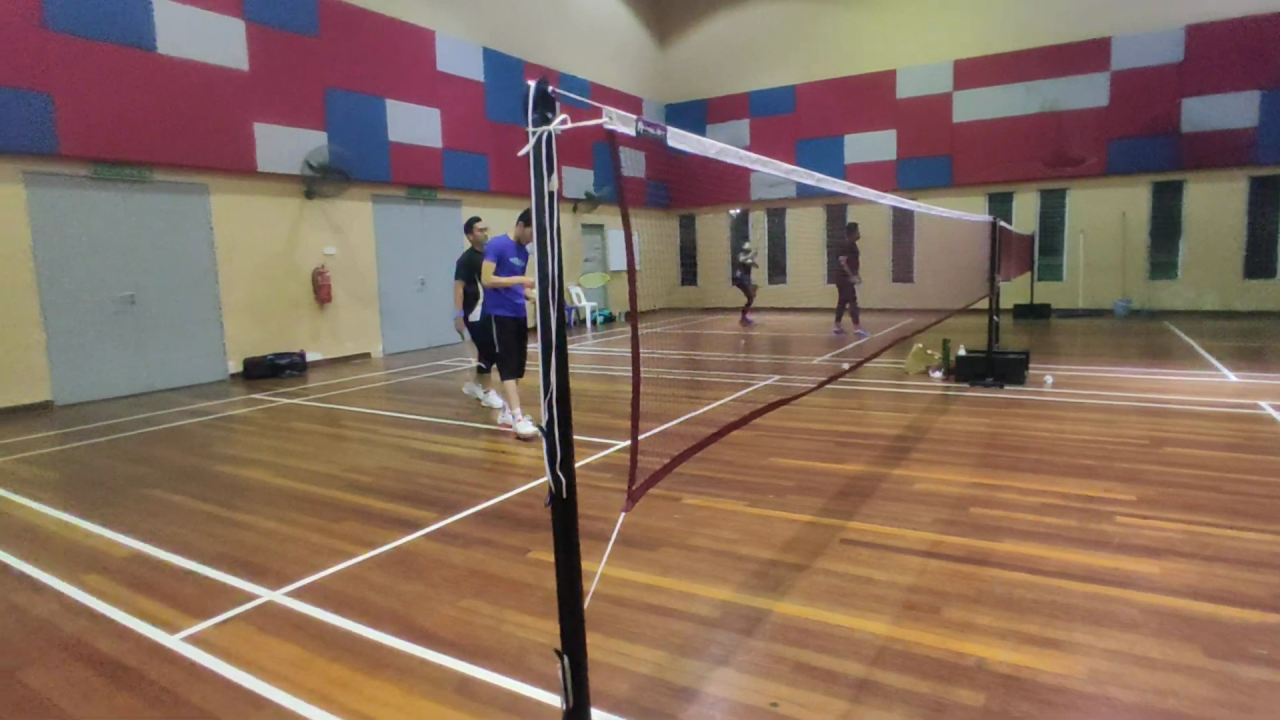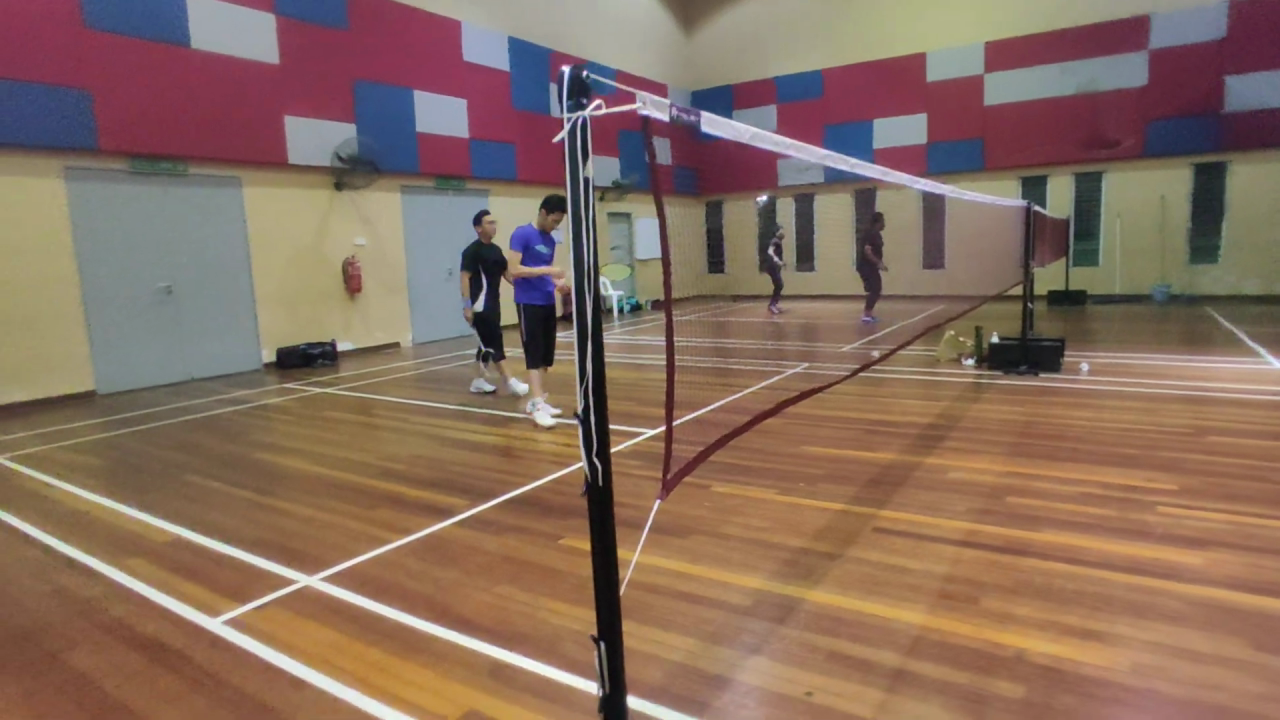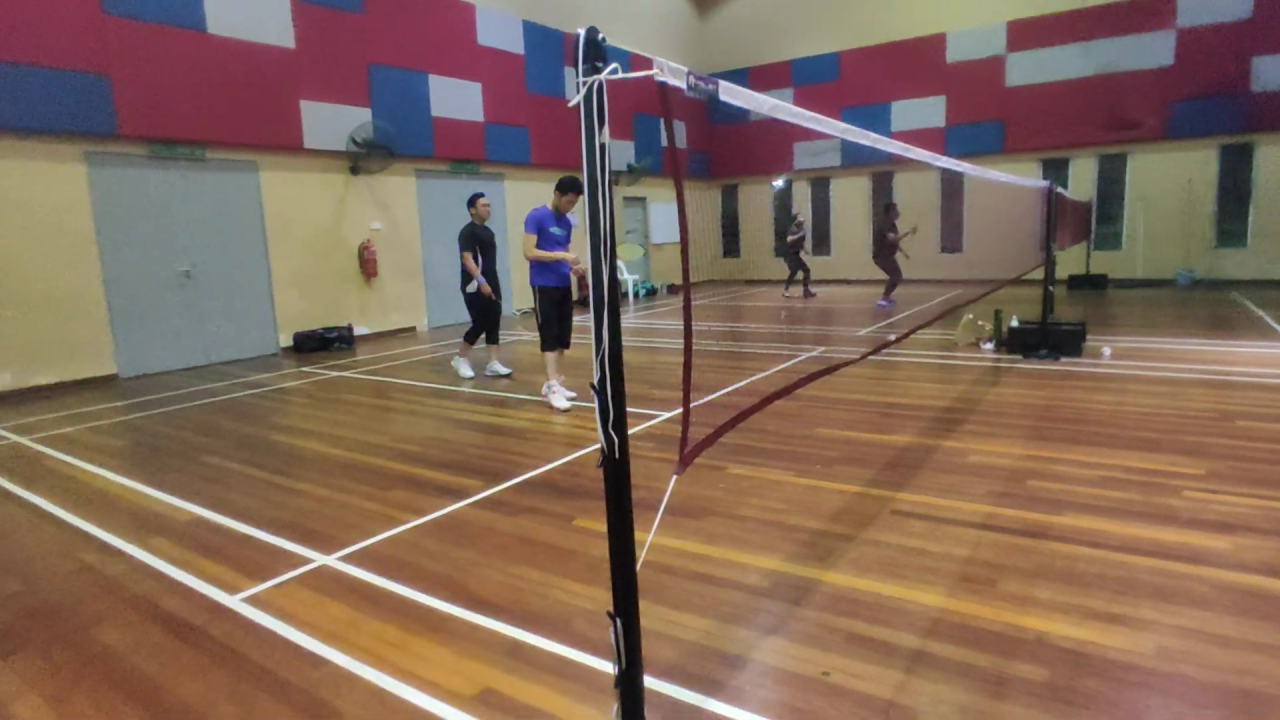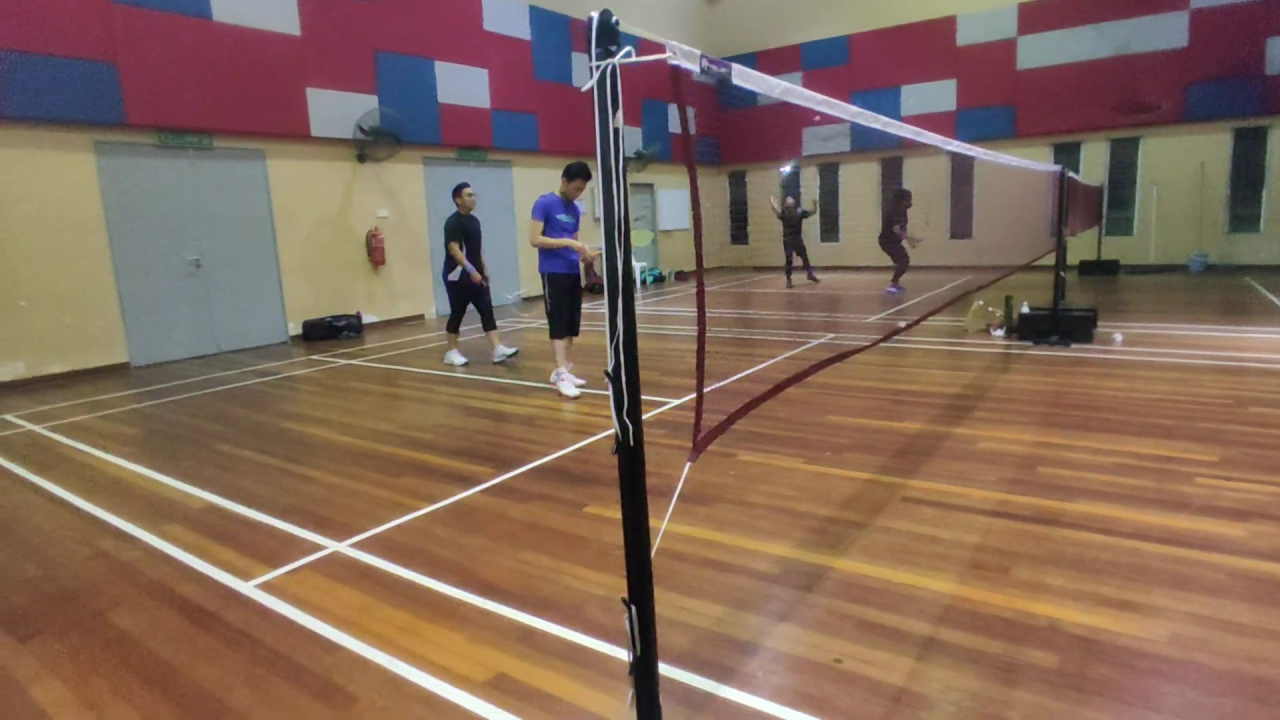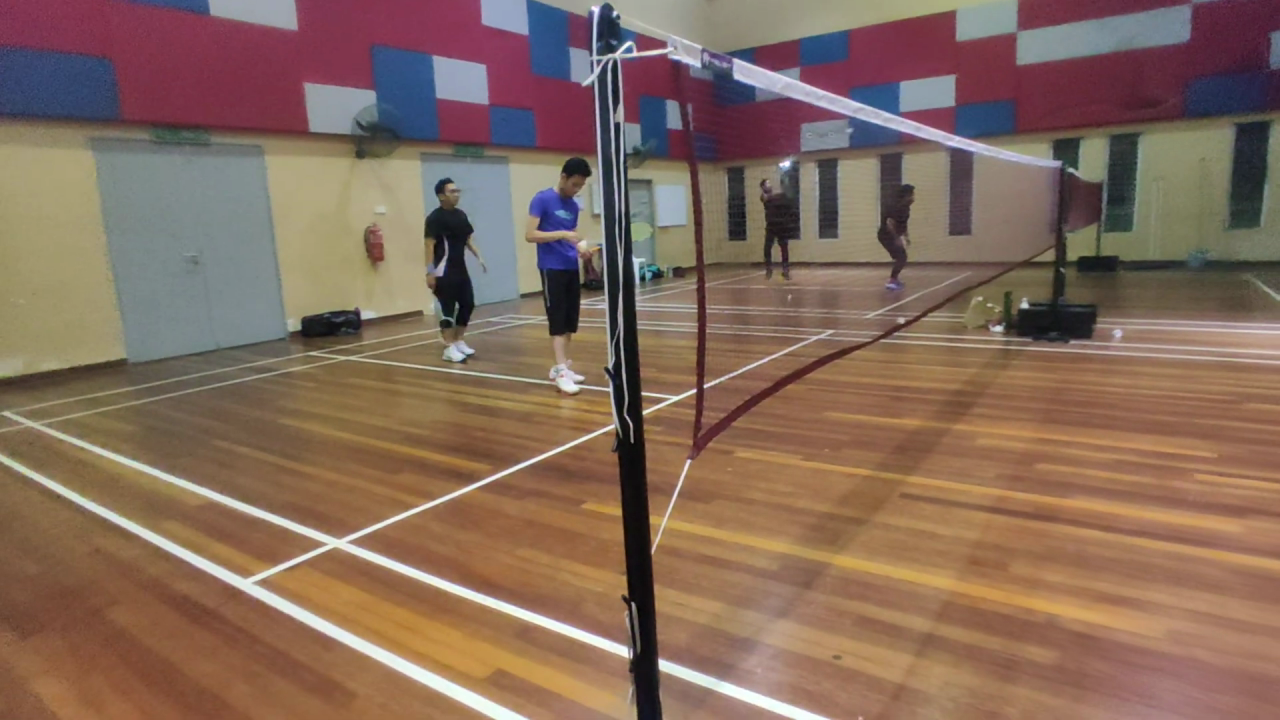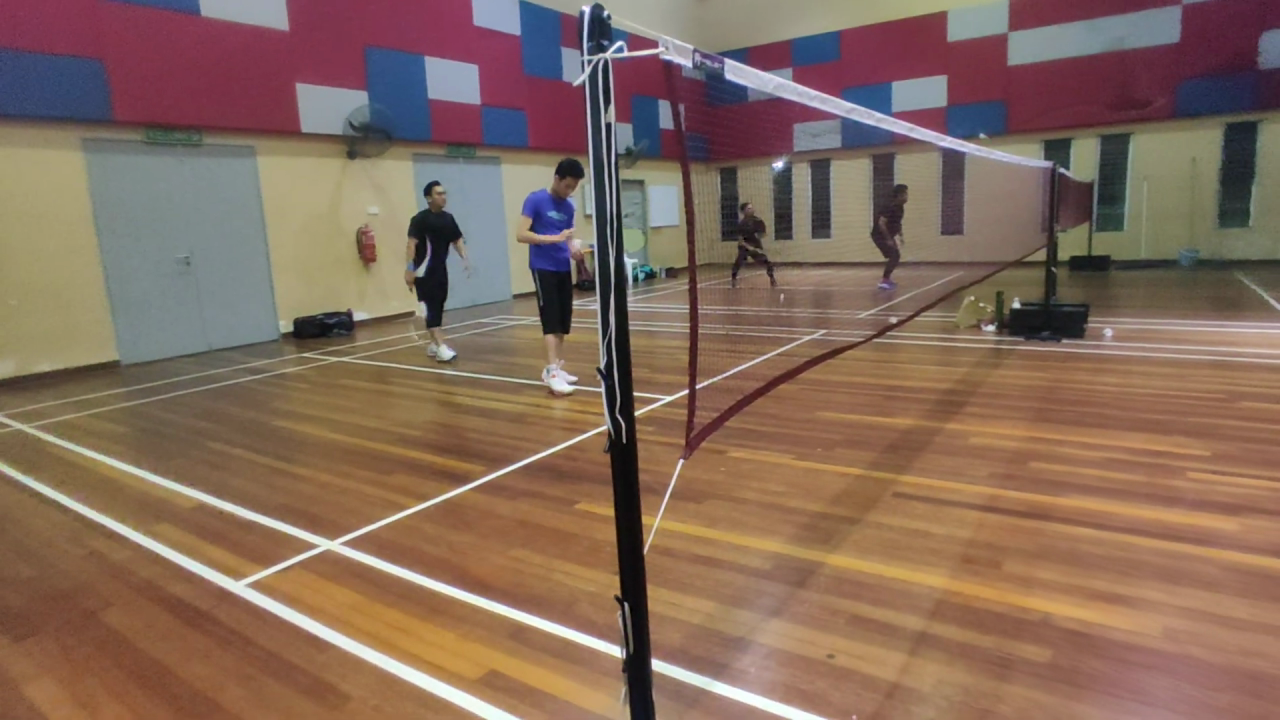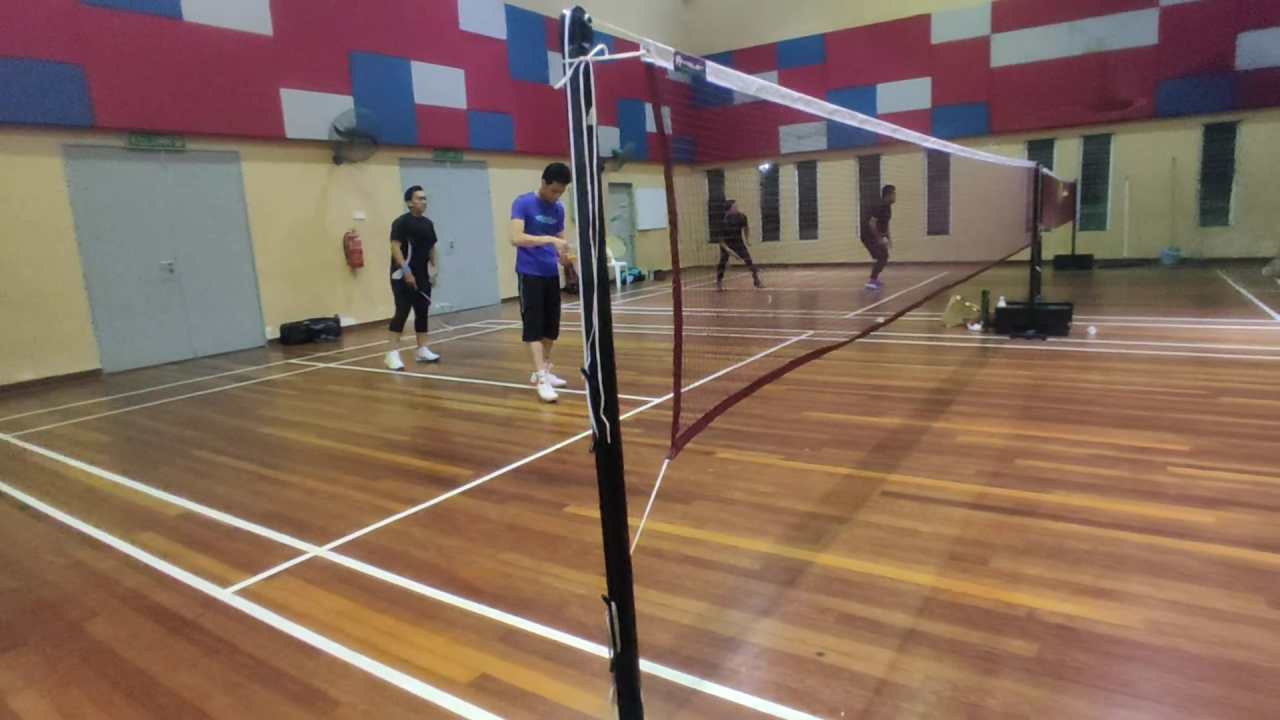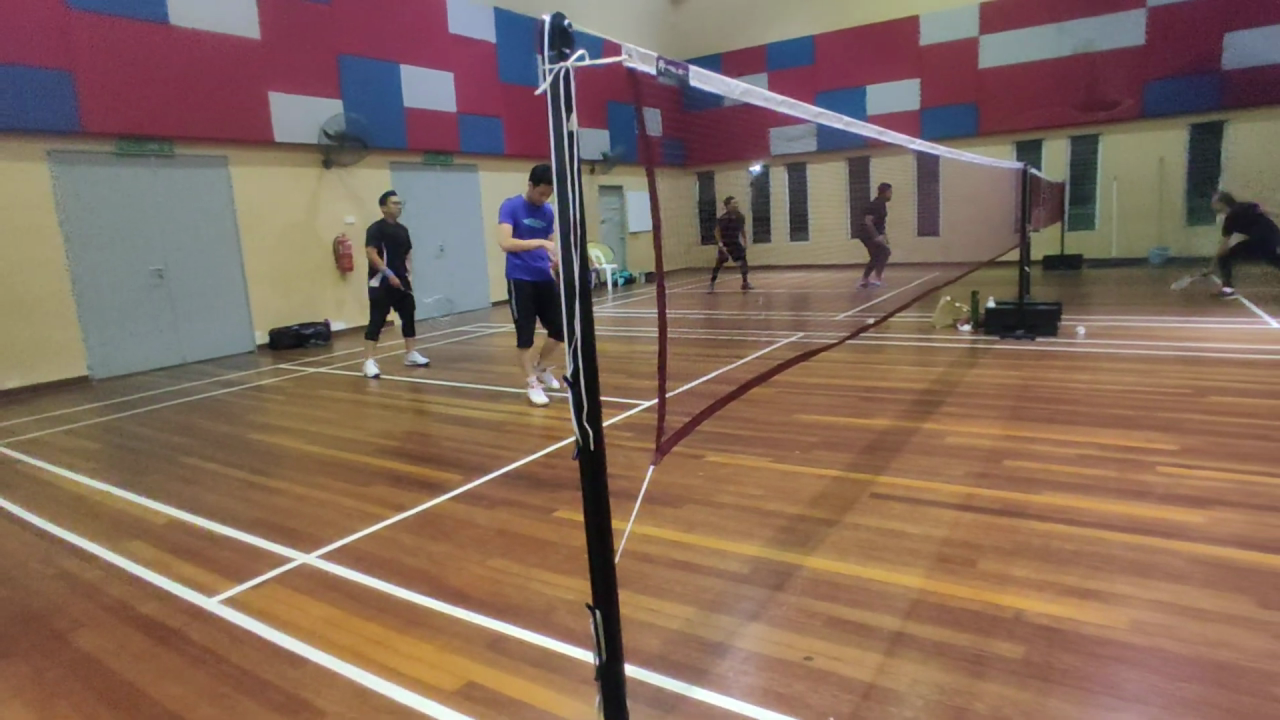
dt=0.3s
person 1, frame 1
left shoulder: (524, 252)
right shoulder: (496, 245)
right elbow: (486, 279)
left wrist: (531, 295)
right wrist: (520, 280)
left hip: (519, 314)
right hip: (500, 314)
left knee: (517, 367)
right knee: (508, 367)
left ankle: (508, 412)
right ankle: (517, 418)
person 1, frame 2
left shoulder: (551, 240)
right shoulder: (522, 234)
right elbow: (514, 270)
left wrist: (558, 283)
right wrist: (547, 269)
left hip: (548, 303)
right hip: (529, 304)
left knee: (546, 355)
right knee: (534, 354)
left ankle: (538, 400)
right ankle: (537, 405)
person 1, frame 3
left shoulder: (566, 222)
right shoulder: (536, 217)
right elbow: (529, 253)
left wrist: (574, 266)
right wrist: (562, 255)
left hip: (564, 285)
right hip: (545, 286)
left knee: (562, 338)
right knee: (550, 337)
left ankle: (554, 382)
right ankle: (553, 388)
person 1, frame 4
left shoulder: (575, 209)
right shoulder: (544, 203)
right elbow: (535, 239)
left wrist: (582, 252)
right wrist: (568, 242)
left hip: (573, 272)
right hip: (554, 273)
left knee: (571, 325)
right knee: (559, 325)
left ankle: (564, 370)
right ankle: (561, 376)
person 1, frame 5
left shoulder: (573, 206)
right shoulder: (542, 200)
right elbow: (530, 234)
left wrist: (580, 248)
right wrist: (562, 234)
left hip: (571, 268)
right hip: (552, 269)
left knee: (570, 321)
right knee: (558, 321)
left ankle: (561, 367)
right ankle: (561, 372)
person 1, frame 6
left shoulder: (568, 206)
right shoulder: (535, 200)
right elbow: (521, 235)
left wrist: (574, 248)
right wrist: (555, 238)
left hip: (563, 269)
right hip: (543, 269)
left knee: (563, 322)
right knee: (551, 321)
left ankle: (555, 367)
right ankle: (552, 373)
person 1, frame 7
left shoulder: (558, 209)
right shoulder: (523, 203)
right elbow: (516, 238)
left wrist: (562, 254)
right wrist: (549, 239)
left hip: (551, 274)
right hip: (530, 274)
left knee: (551, 328)
right knee: (534, 328)
left ankle: (543, 371)
right ankle: (541, 380)
person 1, frame 8
left shoulder: (547, 211)
right shoulder: (510, 207)
right elbow: (505, 243)
left wrist: (555, 259)
right wrist: (540, 242)
left hip: (544, 278)
right hip: (520, 280)
left knee: (560, 328)
right knee: (526, 334)
left ankle: (541, 369)
right ankle: (532, 384)
person 2, frame 1
right shoulder: (466, 259)
right elbow: (459, 288)
right wrist: (459, 316)
right hip: (476, 315)
left knee: (492, 351)
right knee: (486, 352)
left ankle: (474, 385)
right ankle: (488, 394)
person 2, frame 2
left shoulder: (496, 249)
right shoulder: (472, 251)
left elbow: (507, 273)
right elbow: (464, 278)
right wrist: (467, 305)
left hip: (492, 303)
right hip: (479, 305)
left knee: (488, 343)
right knee: (494, 341)
left ankle: (479, 381)
right ankle: (510, 382)
person 2, frame 3
left shoulder: (488, 232)
right shoulder: (468, 232)
right elbow: (467, 259)
left wrist: (493, 283)
right wrist: (481, 282)
left hip: (491, 285)
right hip: (475, 287)
left knee: (494, 324)
right knee: (479, 324)
left ankle: (493, 364)
right ankle: (460, 359)
person 2, frame 4
left shoulder: (474, 221)
right shoulder: (453, 222)
right elbow: (454, 249)
left wrist: (482, 270)
right wrist: (471, 271)
left hip: (475, 275)
right hip: (458, 276)
left knee: (487, 310)
right knee: (457, 313)
left ankle: (498, 349)
right ankle: (451, 352)
person 2, frame 5
left shoulder: (461, 215)
right shoulder: (435, 218)
left elbow: (468, 238)
right elbow: (429, 245)
left wrist: (479, 257)
right wrist: (430, 272)
left hip: (460, 269)
right hip: (442, 272)
left knee: (468, 304)
right knee: (448, 308)
left ankle: (458, 341)
right ankle: (449, 348)
person 2, frame 6
left shoulder: (449, 218)
right shoulder: (420, 219)
left elbow: (457, 240)
right elbow: (411, 245)
left wrist: (465, 259)
right wrist: (410, 270)
left hip: (440, 270)
right hip: (424, 272)
left knee: (438, 307)
right knee: (432, 308)
left ankle: (434, 345)
right ankle: (441, 346)
person 2, frame 7
left shoulder: (428, 223)
right shoulder: (402, 222)
left elbow: (431, 247)
right elbow: (395, 248)
left wrist: (433, 267)
right wrist: (406, 271)
left hip: (421, 275)
right hip: (403, 275)
left knee: (423, 312)
right knee: (402, 313)
left ankle: (422, 350)
right ankle: (392, 354)
person 2, frame 8
left shoulder: (403, 230)
right shoulder: (376, 229)
right elbow: (371, 253)
left wrist: (409, 273)
right wrist: (389, 274)
left hip: (401, 281)
right hip: (381, 283)
left knee: (409, 316)
right knee: (377, 321)
left ankle: (411, 354)
right ankle: (369, 362)
